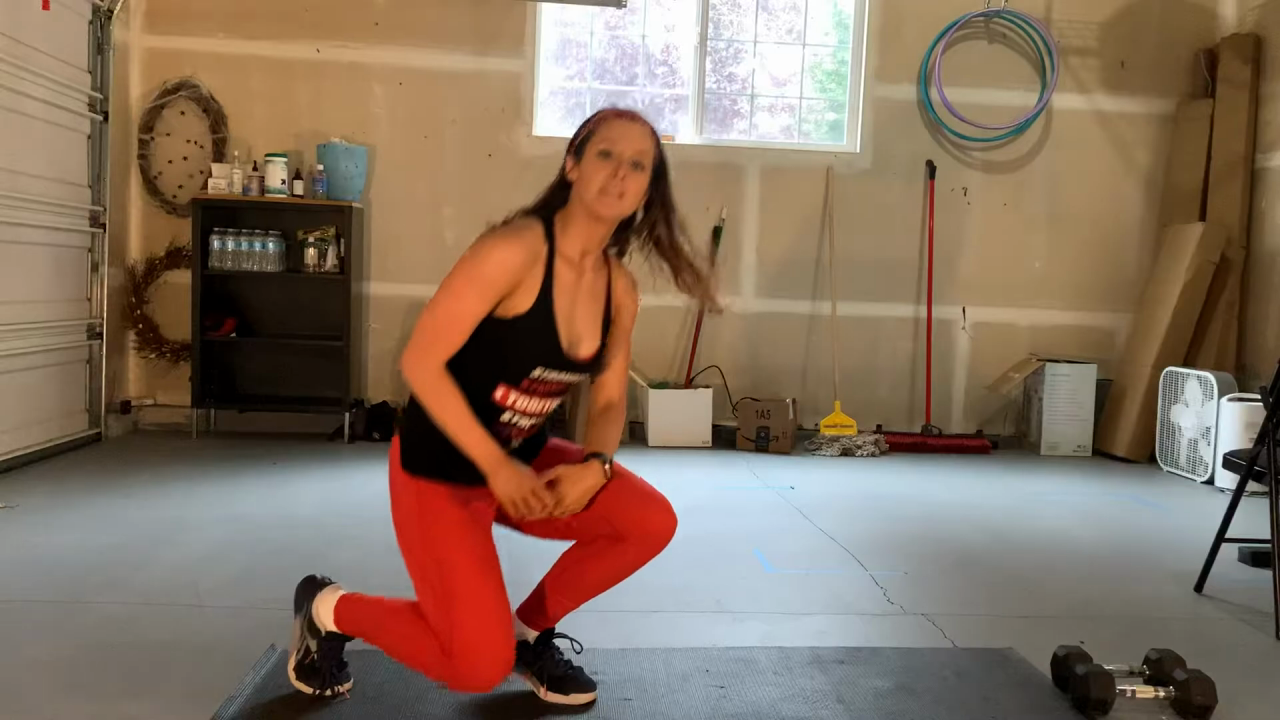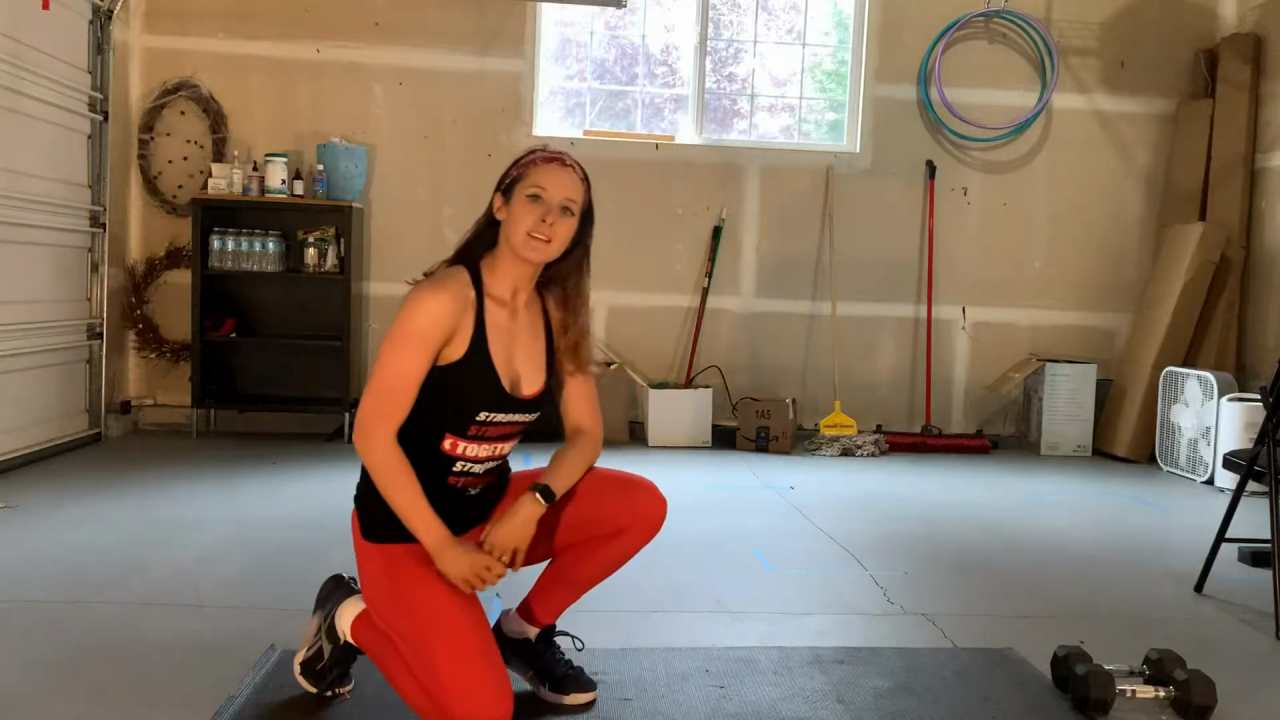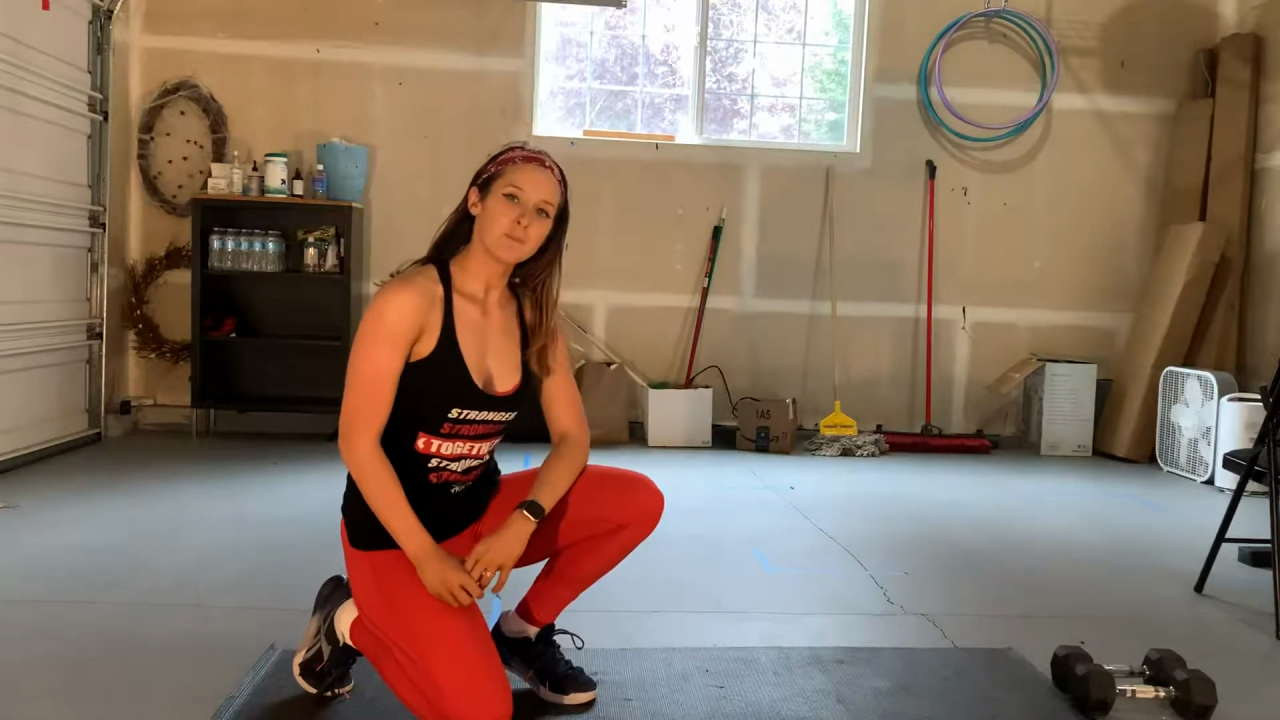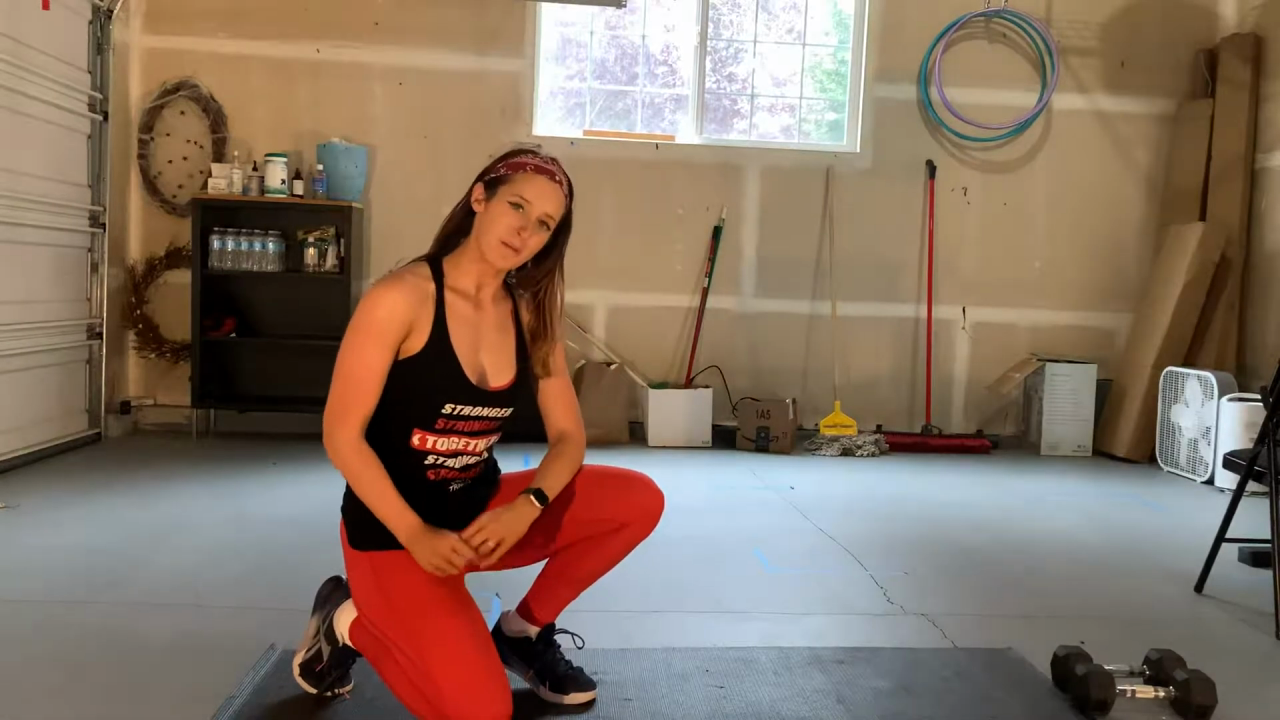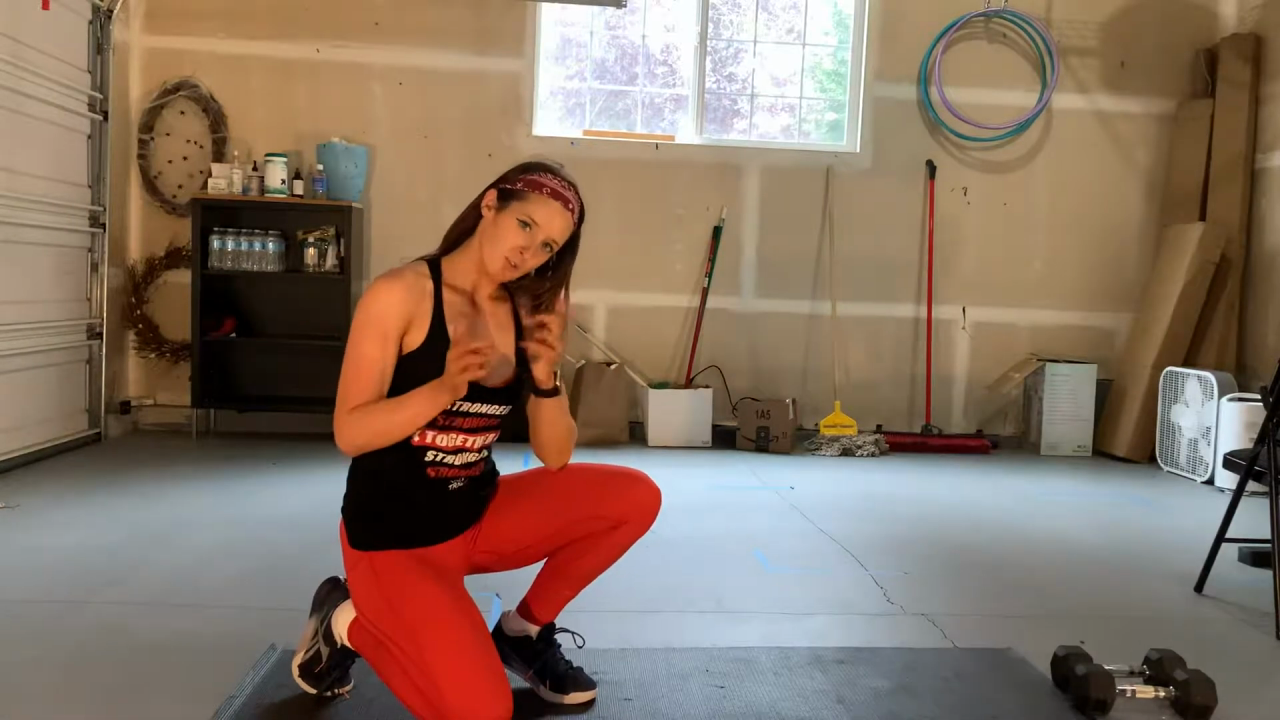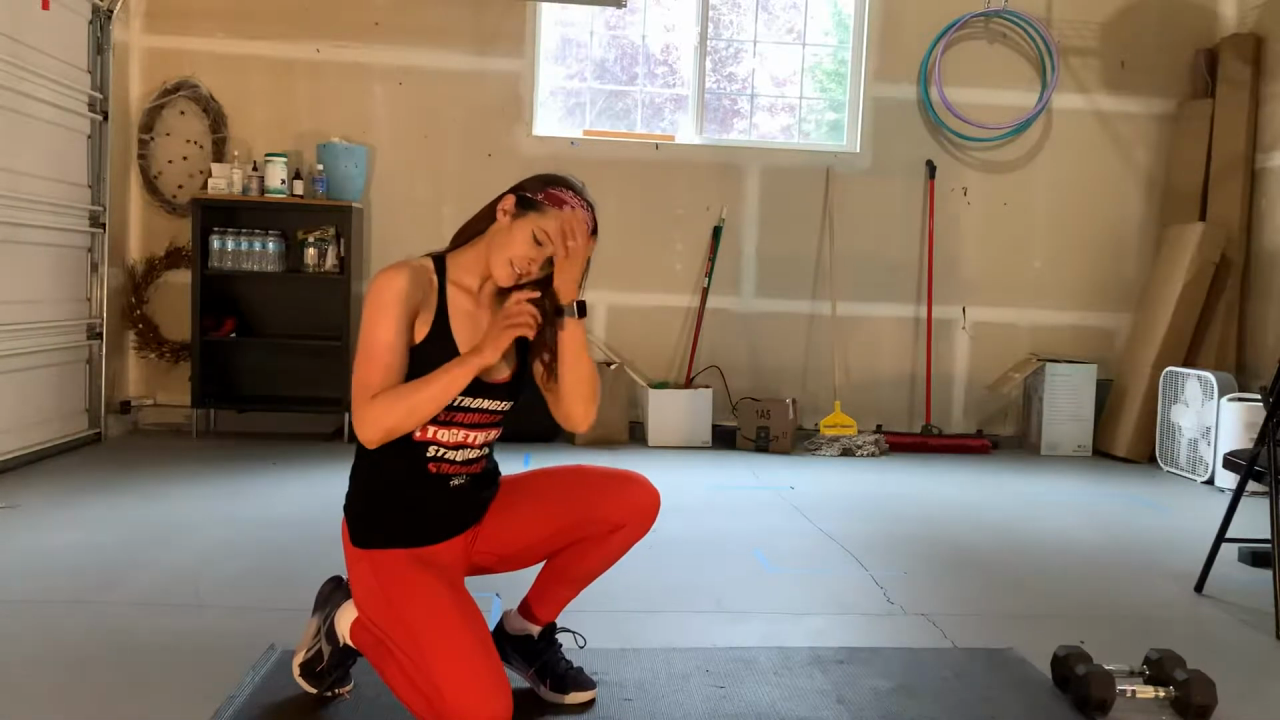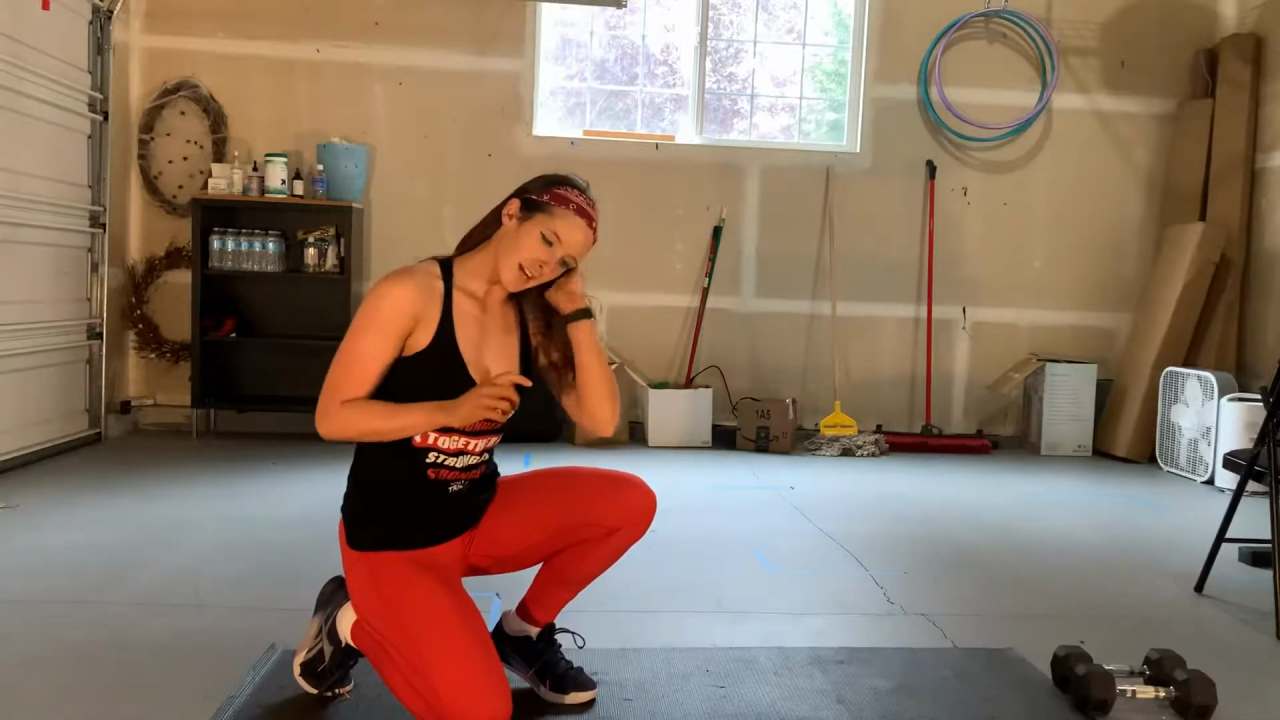
dt=0.4s
person 1, frame 1
left shoulder: (619, 288)
right shoulder: (514, 250)
left elbow: (609, 399)
right elbow: (419, 361)
left wrist: (596, 467)
right wrist: (496, 466)
left hip: (524, 461)
right hip: (439, 469)
left knee: (652, 521)
right knee: (478, 670)
left ankle: (528, 629)
right ankle: (330, 610)
person 1, frame 2
left shoulder: (558, 315)
right shoulder: (444, 299)
left elbow: (584, 432)
right elbow: (373, 435)
left wrist: (532, 505)
right wrist: (443, 546)
left hip: (493, 508)
right hip: (405, 527)
left knee: (642, 506)
left ankle: (525, 631)
right ankle: (351, 620)
person 1, frame 3
left shoulder: (535, 315)
right shoulder: (410, 298)
left elbow: (571, 438)
right elbow: (358, 442)
left wrist: (521, 525)
right wrist: (426, 555)
left hip: (479, 510)
right hip: (394, 532)
left knee: (638, 502)
left ankle: (524, 630)
right ankle: (351, 621)
person 1, frame 4
left shoulder: (531, 313)
right shoulder: (401, 296)
left elbow: (568, 434)
right elbow: (341, 434)
left wrist: (525, 509)
right wrist: (415, 534)
left hip: (481, 509)
right hip: (393, 532)
left knee: (639, 500)
left ankle: (524, 630)
right ankle: (349, 622)
person 1, frame 5
left shoulder: (527, 314)
right shoulder: (400, 294)
left elbow: (555, 457)
right elbow: (349, 432)
left wrist: (545, 379)
right wrist: (445, 389)
left hip: (479, 513)
right hip: (393, 534)
left knee: (635, 497)
left ankle: (525, 631)
right ankle: (347, 623)
person 1, frame 6
left shoulder: (527, 310)
right shoulder: (405, 285)
left elbow: (578, 416)
right elbow: (371, 426)
left wrist: (568, 300)
right wrist: (479, 353)
left hip: (480, 512)
right hip: (395, 535)
left knee: (633, 500)
left ankle: (525, 631)
right ankle: (350, 624)
person 1, frame 7
left shoulder: (533, 319)
right shoulder: (410, 292)
left elbow: (601, 420)
right elbow: (332, 417)
left wrist: (576, 312)
right wrist: (452, 411)
left hip: (479, 516)
right hip: (393, 538)
left knee: (631, 502)
left ankle: (524, 631)
right ankle: (351, 625)
